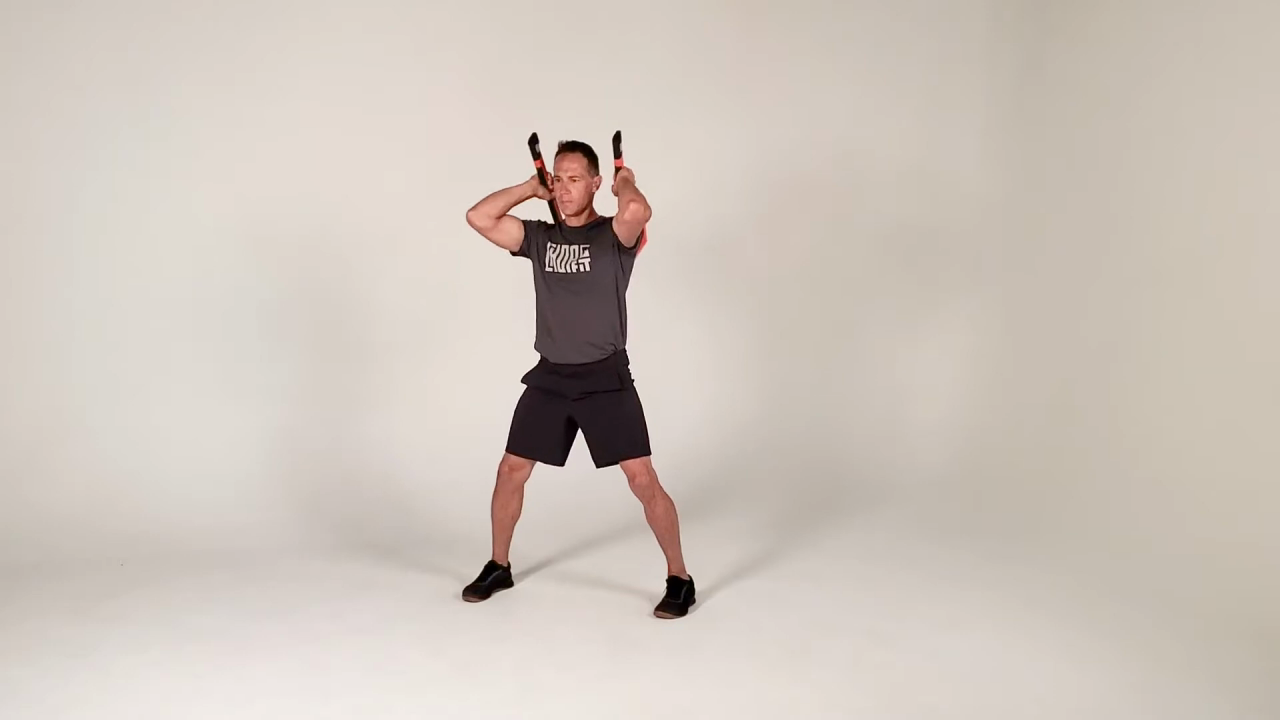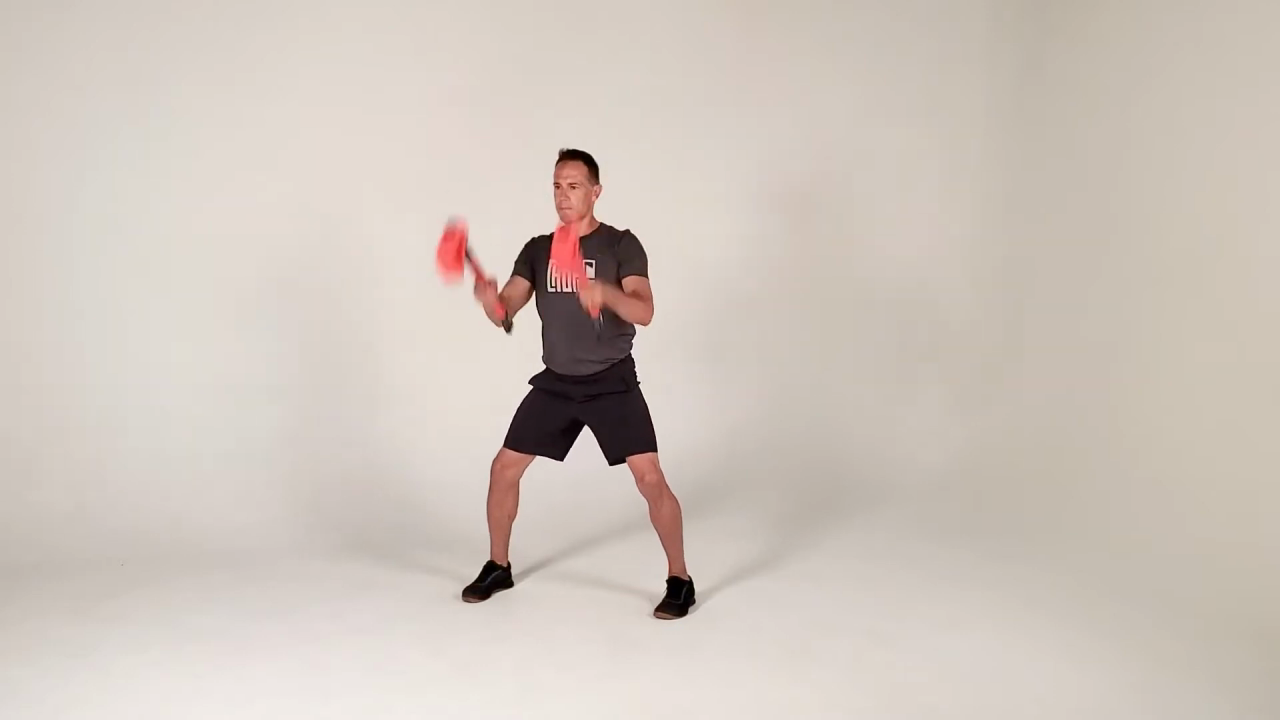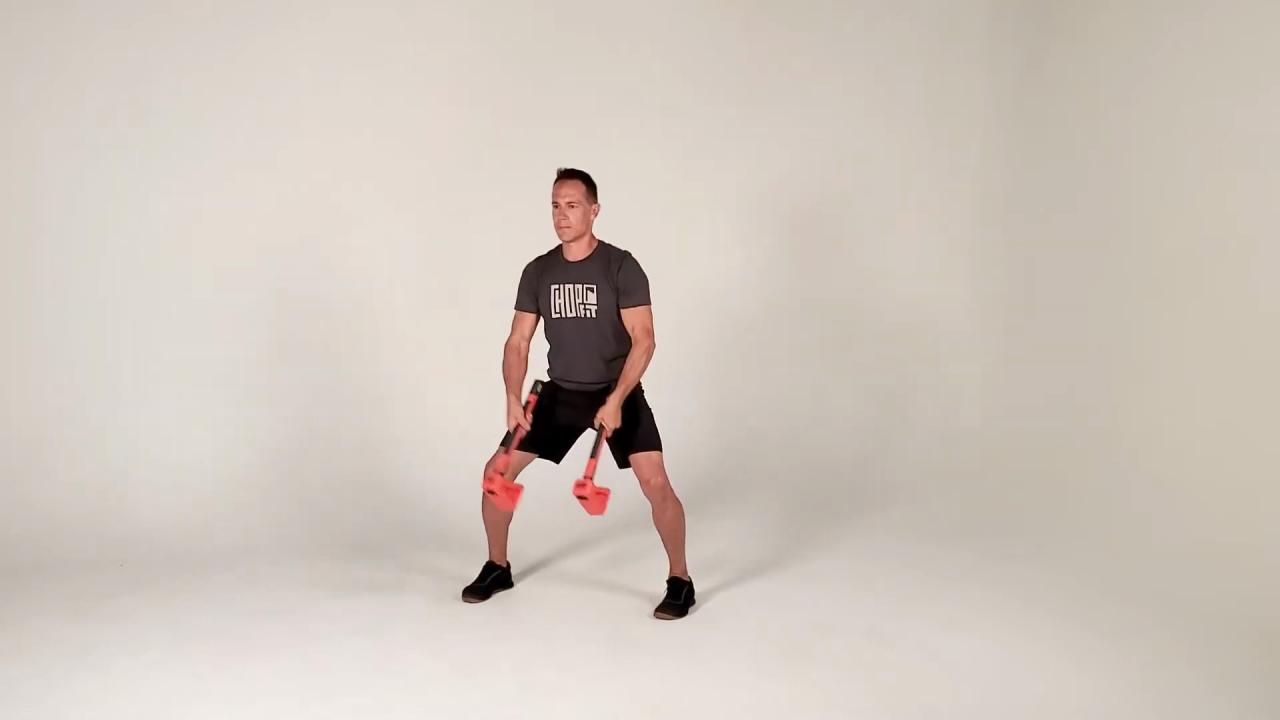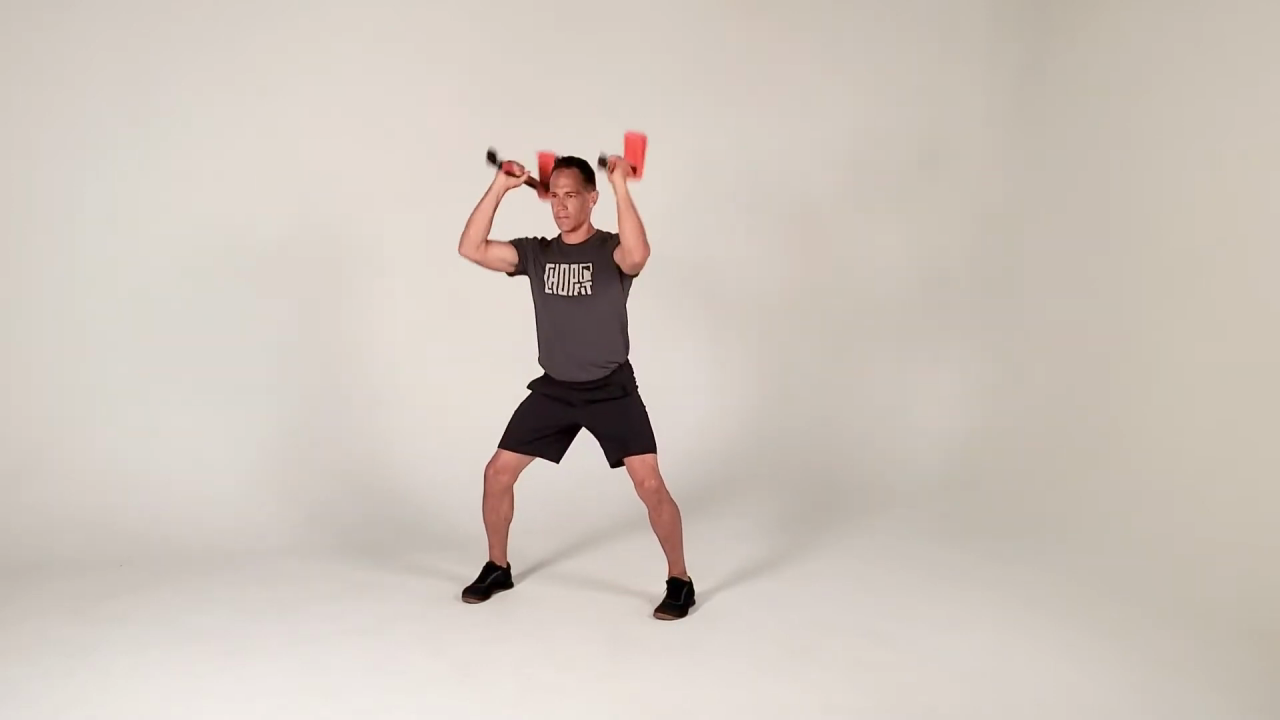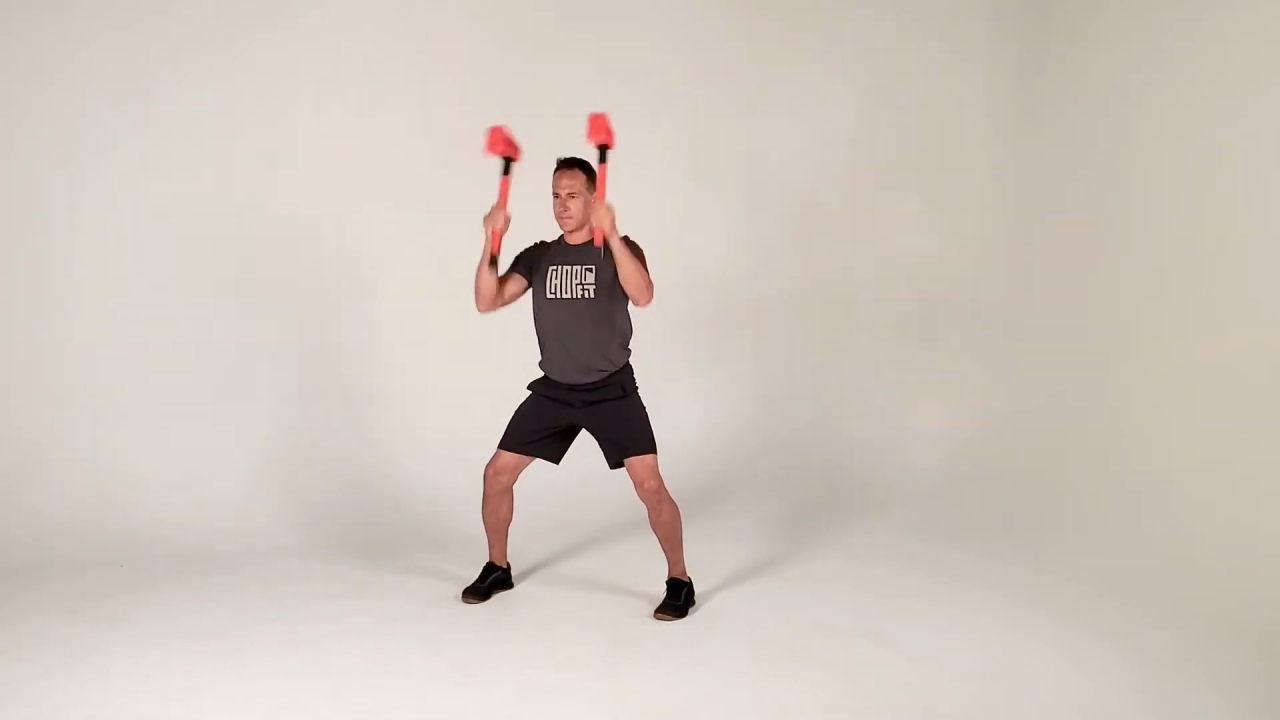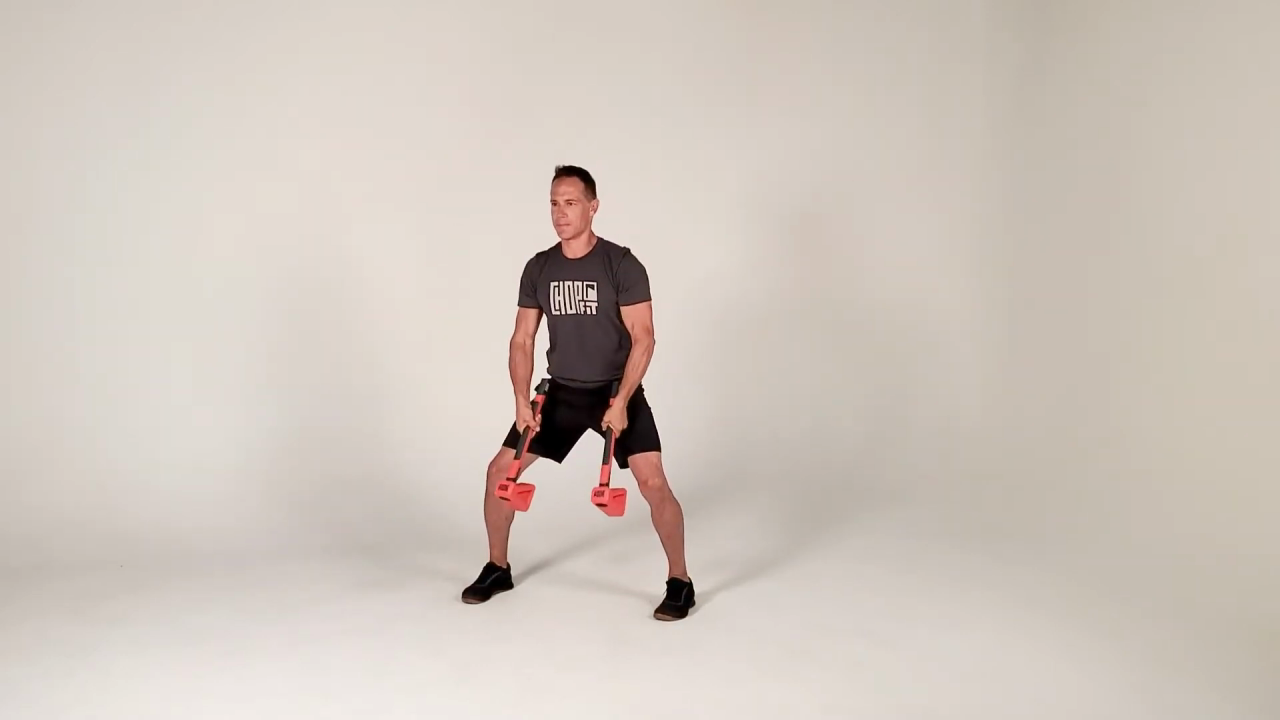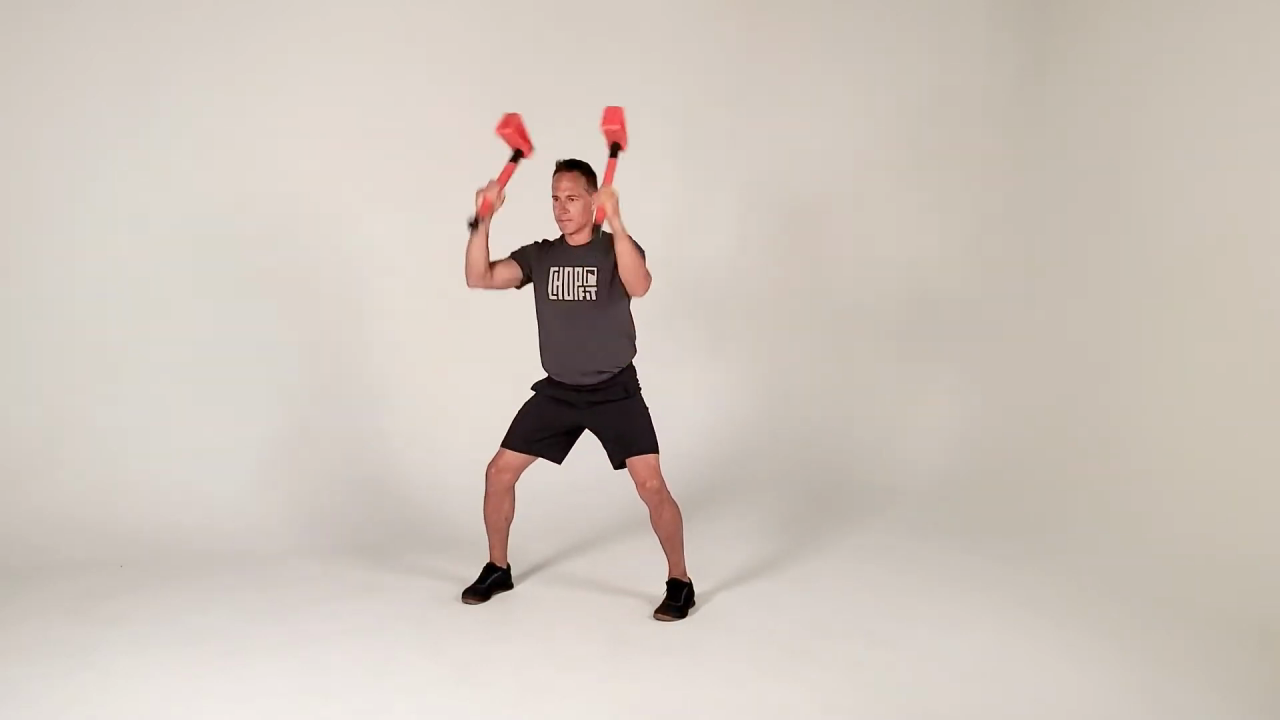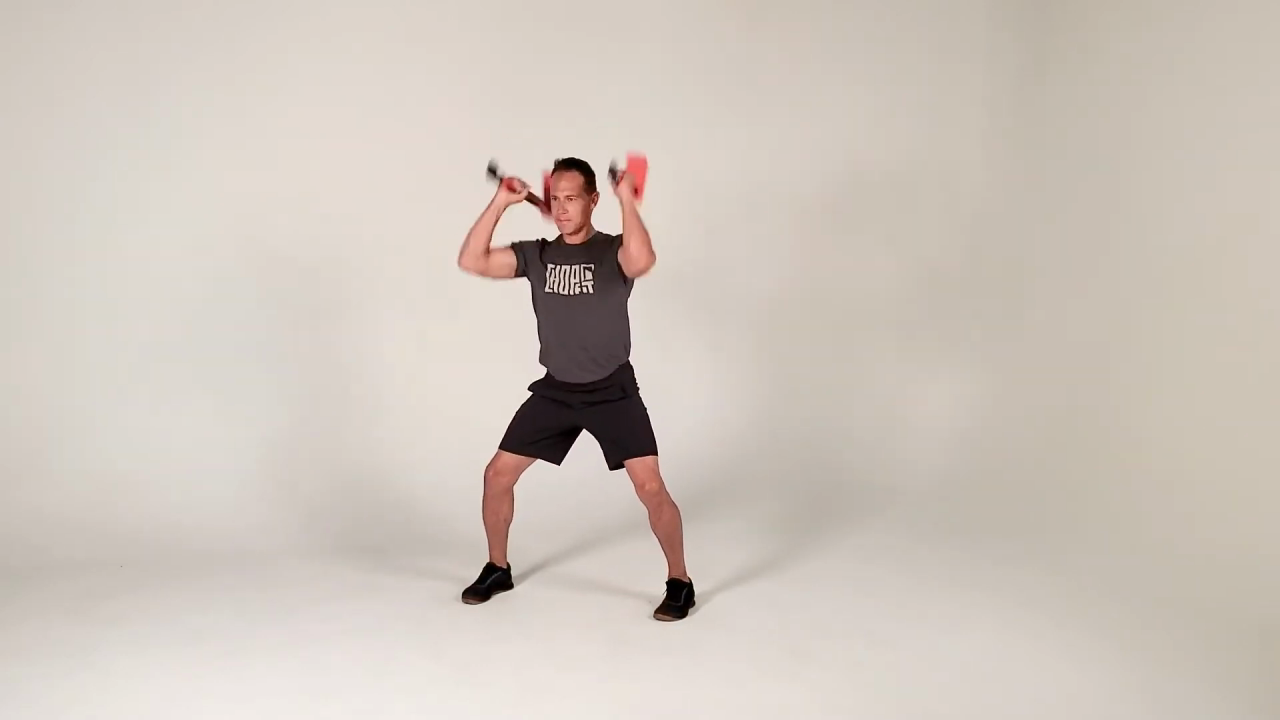
dt=0.5s
person 1, frame 1
left shoulder: (615, 234)
right shoulder: (538, 235)
left elbow: (639, 210)
right elbow: (477, 218)
left wrist: (624, 183)
right wrist: (528, 189)
left hip: (606, 379)
right hip: (549, 379)
left knee: (642, 480)
right knee: (510, 472)
left ankle: (679, 579)
right ankle: (498, 567)
person 1, frame 2
left shoulder: (620, 245)
right shoulder: (537, 250)
left elbow: (644, 312)
right elbow: (501, 313)
left wrist: (604, 294)
right wrist: (490, 296)
left hip: (612, 383)
right hip: (555, 383)
left knee: (650, 479)
right knee: (503, 469)
left ankle: (679, 579)
right ankle: (497, 566)
person 1, frame 3
left shoulder: (621, 267)
right shoulder: (538, 271)
left elbow: (644, 341)
right elbow: (518, 341)
left wrist: (615, 401)
right wrist: (513, 399)
left hip: (616, 393)
right hip: (560, 392)
left knee: (654, 482)
right knee: (497, 470)
left ankle: (680, 581)
right ankle: (497, 567)
person 1, frame 4
left shoulder: (613, 246)
right shoulder: (535, 252)
left elbow: (638, 254)
right elbow: (471, 250)
left wrist: (620, 187)
right wrist: (498, 189)
left hip: (611, 388)
right hip: (554, 389)
left knee: (649, 484)
right knee: (497, 473)
left ankle: (679, 581)
right ankle: (497, 567)
person 1, frame 5
left shoulder: (620, 248)
right shoulder: (536, 256)
left elbow: (643, 296)
right elbow: (487, 301)
left wrist: (611, 234)
right wrist: (490, 243)
left hip: (611, 390)
right hip: (553, 390)
left knee: (649, 485)
right knee: (496, 474)
left ankle: (679, 581)
right ankle: (497, 568)
person 1, frame 6
left shoulder: (621, 263)
right shoulder: (538, 268)
left elbow: (643, 337)
right elbow: (522, 340)
left wrist: (621, 401)
right wrist: (522, 399)
left hip: (616, 393)
right hip: (560, 393)
left knee: (653, 483)
right knee: (500, 471)
left ankle: (679, 582)
right ankle: (497, 568)
person 1, frame 7
left shoulder: (615, 249)
right shoulder: (538, 256)
left elbow: (639, 286)
right elbow: (478, 277)
left wrist: (615, 219)
right wrist: (486, 216)
left hip: (614, 389)
right hip: (557, 391)
left knee: (651, 485)
right knee: (498, 472)
left ankle: (679, 582)
right ankle: (497, 568)
person 1, frame 8
left shoulder: (615, 250)
right shoulder: (535, 255)
left elbow: (643, 262)
right elbow: (470, 261)
left wrist: (627, 199)
right wrist: (501, 201)
left hip: (612, 391)
right hip: (555, 391)
left knee: (651, 487)
right knee: (497, 474)
left ankle: (679, 582)
right ankle: (497, 568)
